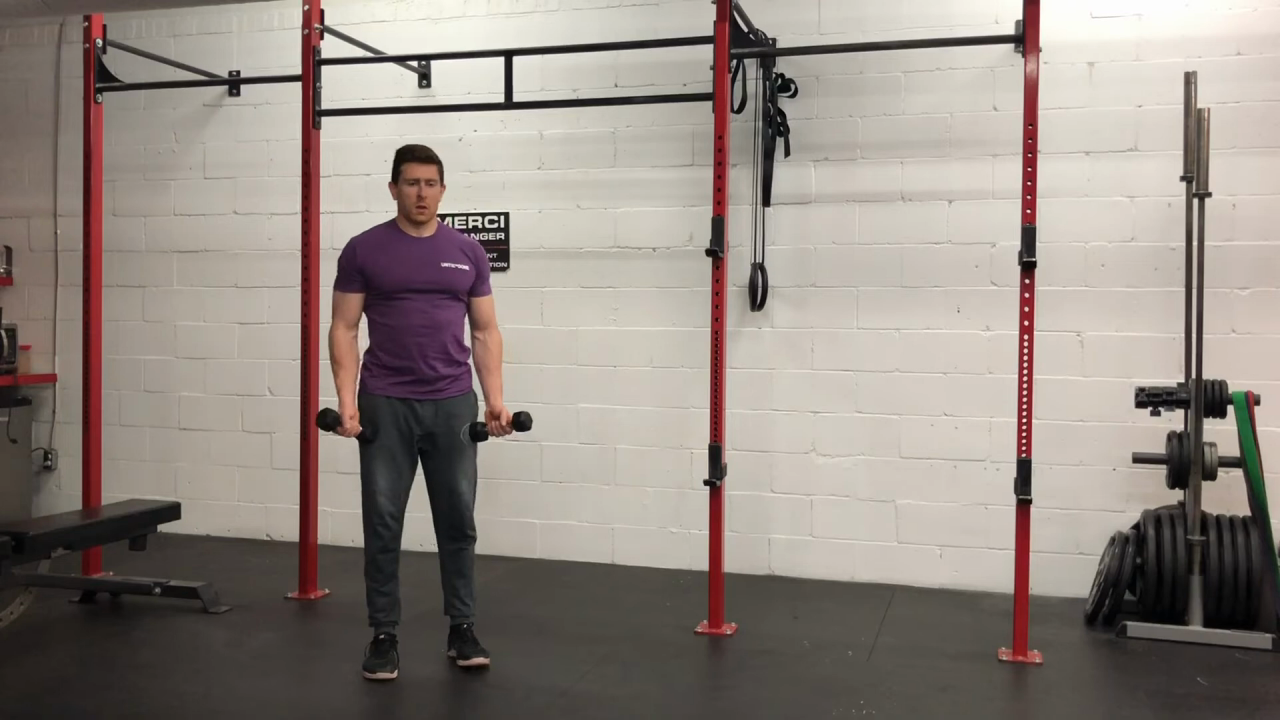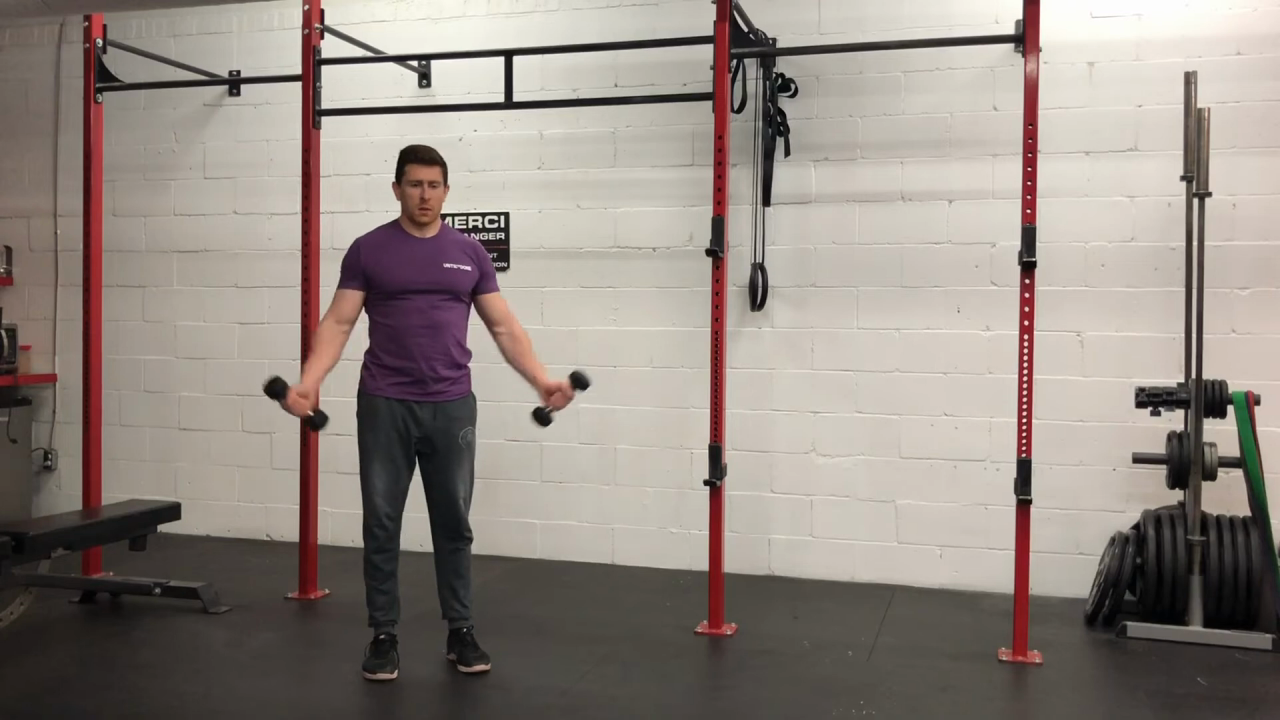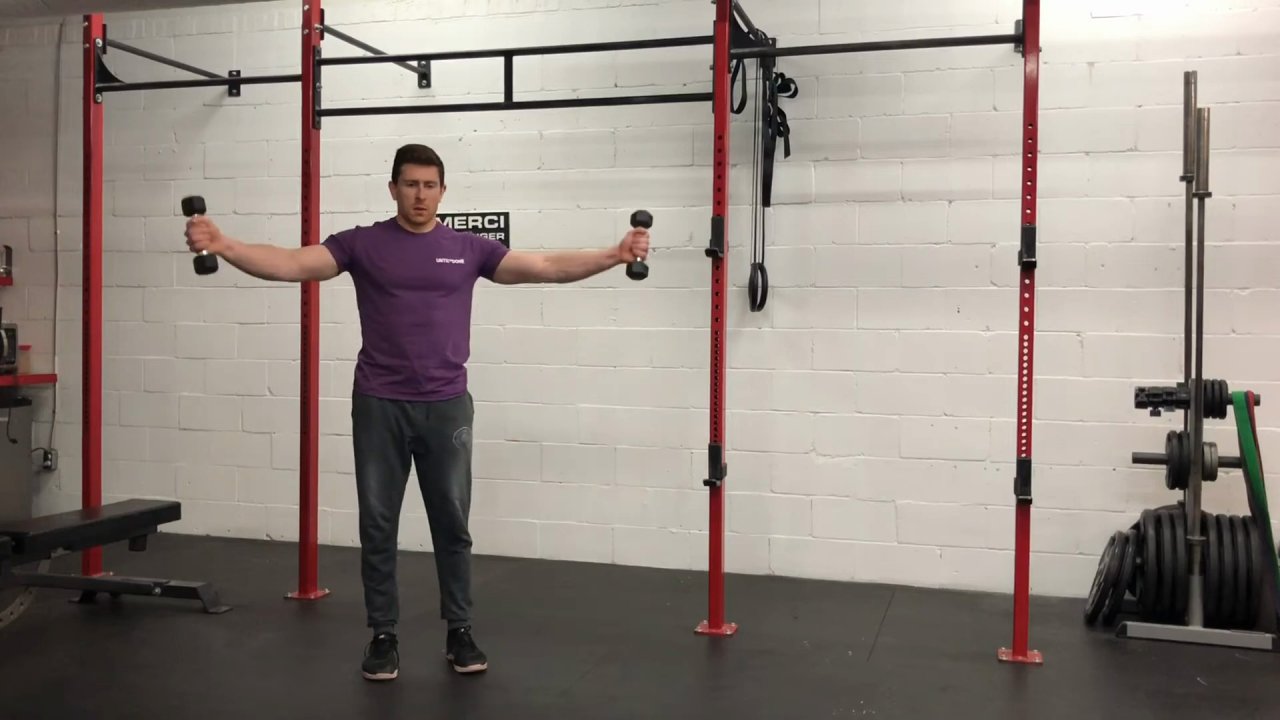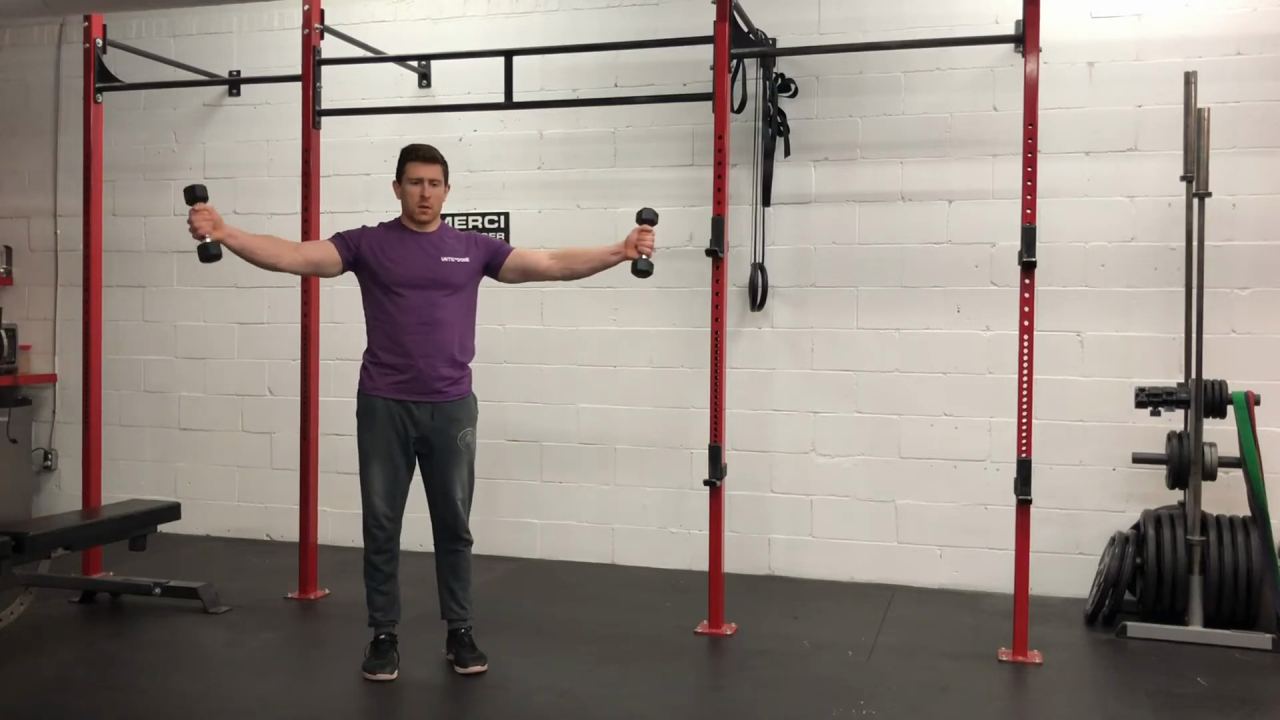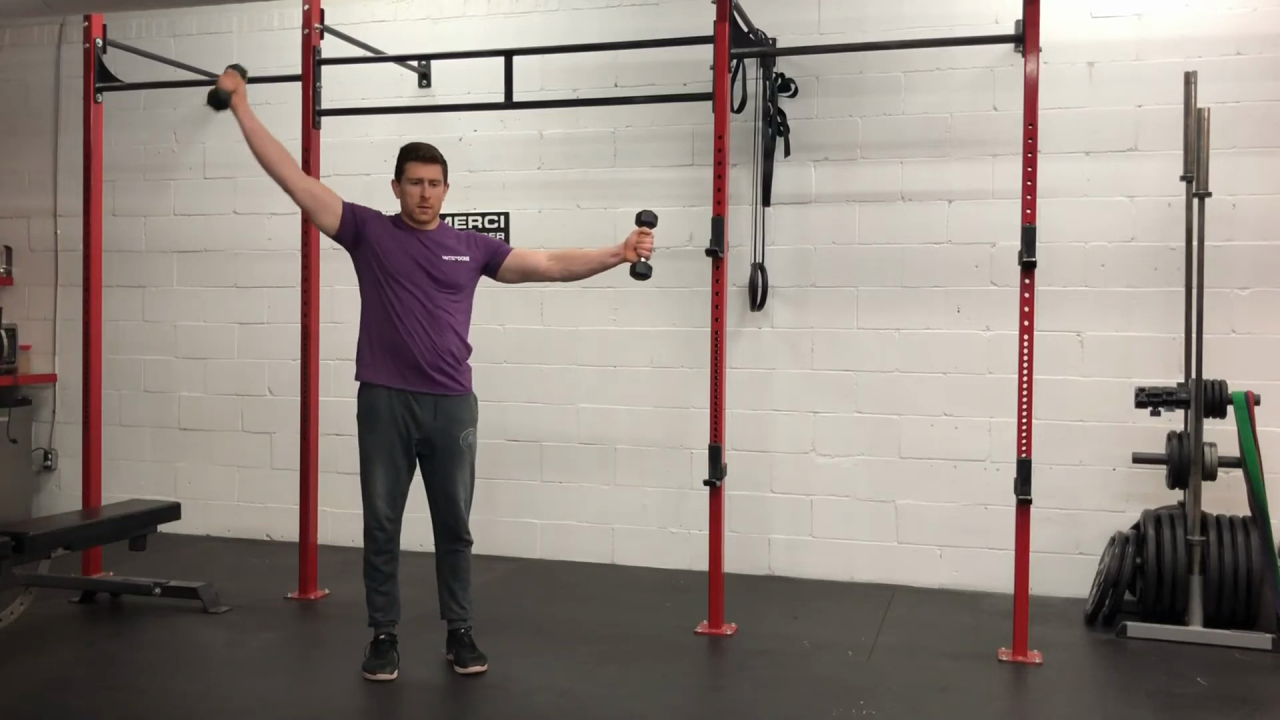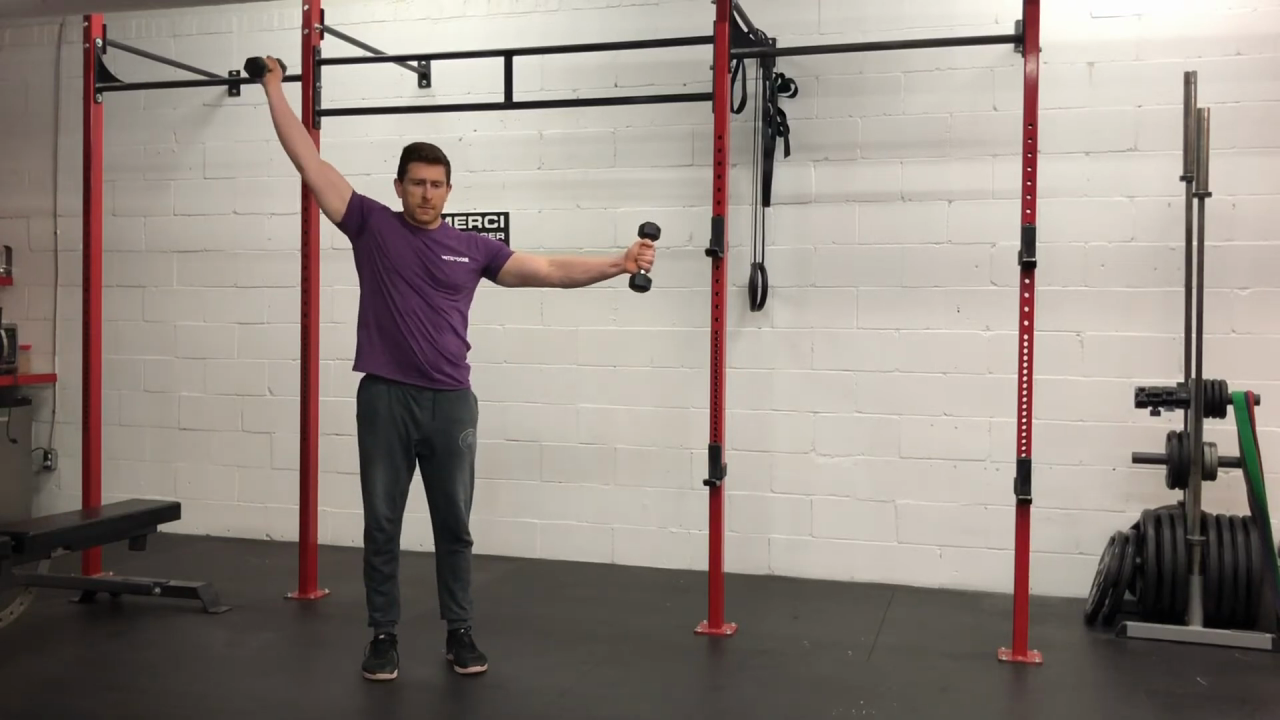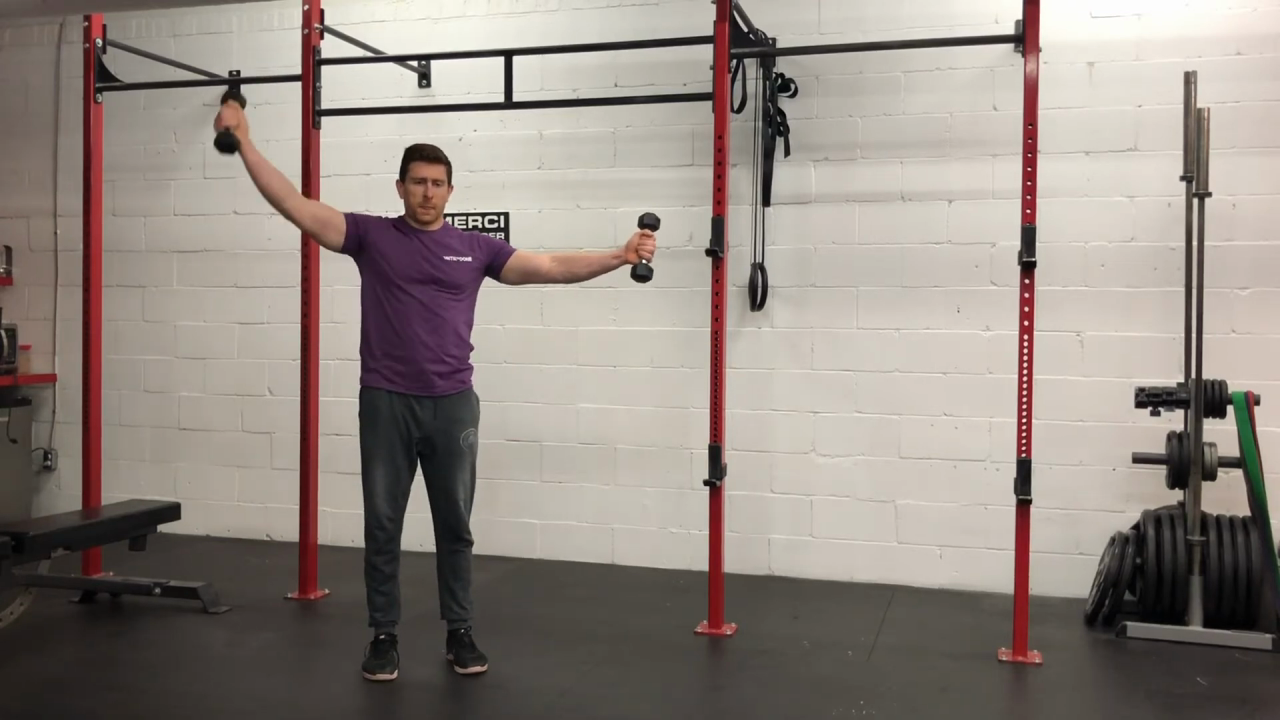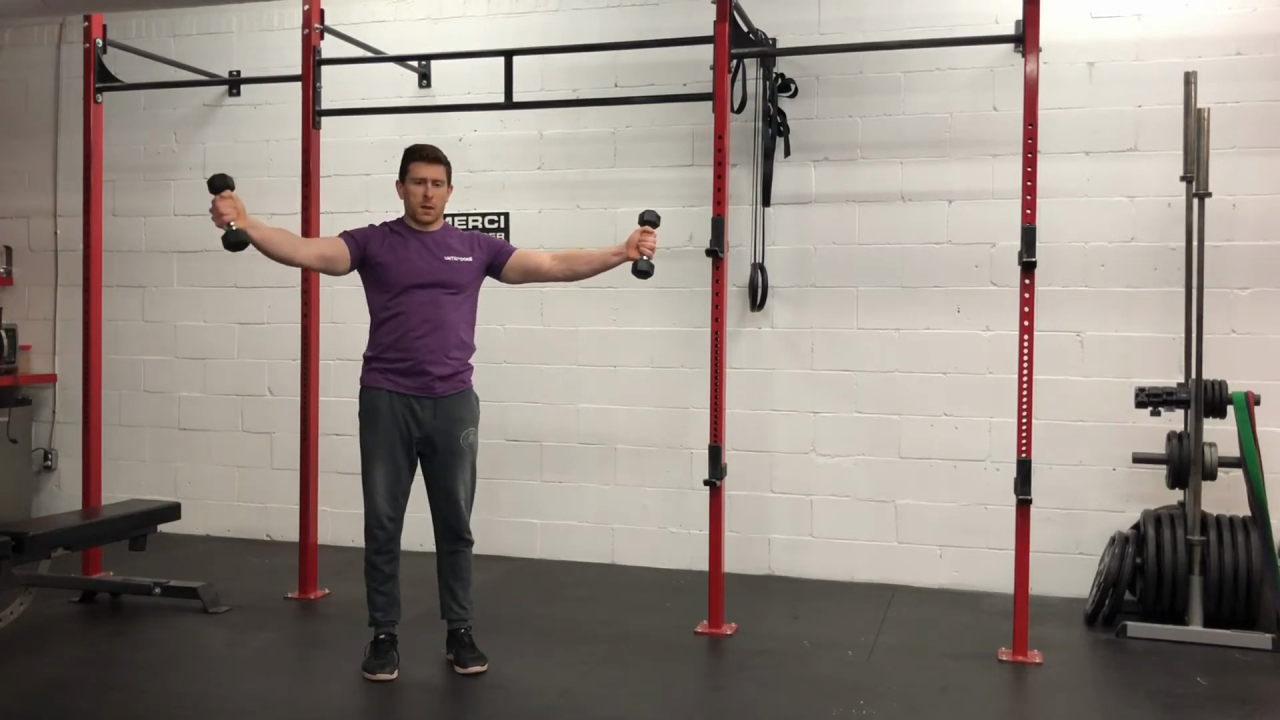
dt=0.5s
person 1, frame 1
left shoulder: (468, 252)
right shoulder: (364, 250)
left elbow: (485, 331)
right elbow: (344, 328)
left wrist: (495, 399)
right wrist: (347, 399)
left hip: (453, 405)
right hip: (385, 406)
left knee: (458, 522)
right knee: (383, 525)
left ankle: (461, 629)
right ankle: (384, 635)
person 1, frame 2
left shoulder: (469, 253)
right shoulder: (368, 250)
left elbow: (503, 324)
right elbow: (338, 321)
left wrist: (541, 380)
right wrist: (308, 381)
left hip: (451, 406)
right hip: (384, 405)
left knee: (453, 525)
right knee: (381, 526)
left ankle: (460, 631)
right ankle: (384, 635)
person 1, frame 3
left shoulder: (468, 248)
right shoulder: (362, 244)
left elbow: (546, 266)
right elbow: (289, 263)
left wrist: (614, 255)
right wrist: (223, 245)
left hip: (447, 407)
right hip: (379, 405)
left knee: (453, 525)
right knee: (378, 526)
left ankle: (459, 632)
right ankle: (383, 635)
person 1, frame 4
left shoulder: (472, 248)
right shoulder: (368, 243)
left elbow: (551, 264)
right elbow: (295, 256)
left wrist: (620, 250)
right wrist: (225, 234)
left hip: (451, 407)
right hip: (383, 405)
left knee: (454, 526)
right knee: (381, 527)
left ankle: (459, 632)
right ankle: (383, 635)
person 1, frame 5
left shoulder: (471, 246)
right shoulder: (369, 233)
left elbow: (550, 264)
right elbow: (294, 179)
left wrist: (618, 254)
right wrist: (241, 106)
left hip: (452, 404)
right hip: (385, 402)
left knee: (454, 526)
right knee: (381, 527)
left ankle: (460, 632)
right ankle: (383, 635)
person 1, frame 6
left shoulder: (472, 249)
right shoulder: (371, 226)
left elbow: (548, 271)
right elbow: (309, 162)
left wrist: (617, 264)
right wrist: (273, 88)
left hip: (451, 403)
right hip: (385, 399)
left knee: (454, 527)
right knee: (381, 526)
left ankle: (458, 632)
right ankle: (383, 635)
person 1, frame 7
left shoulder: (474, 246)
right shoulder: (372, 235)
left elbow: (549, 267)
right elbow: (299, 208)
left wrist: (619, 255)
right wrist: (244, 143)
left hip: (452, 406)
right hip: (386, 402)
left knee: (454, 526)
right knee: (382, 528)
left ankle: (459, 633)
right ankle: (383, 636)
person 1, frame 8
left shoulder: (474, 247)
right shoulder: (373, 242)
left elbow: (551, 265)
right elbow: (306, 251)
left wrist: (620, 252)
right wrist: (244, 223)
left hip: (452, 404)
right hip: (386, 401)
left knee: (455, 526)
right knee: (382, 526)
left ankle: (459, 633)
right ankle: (383, 636)
